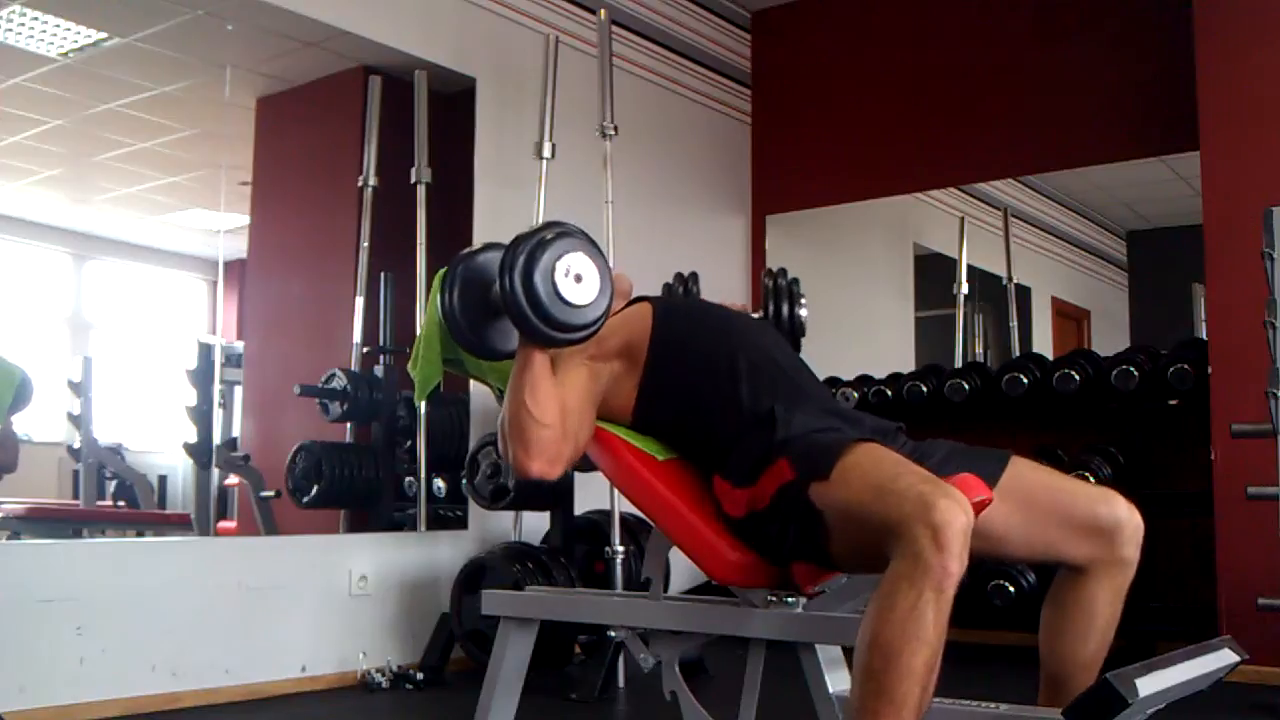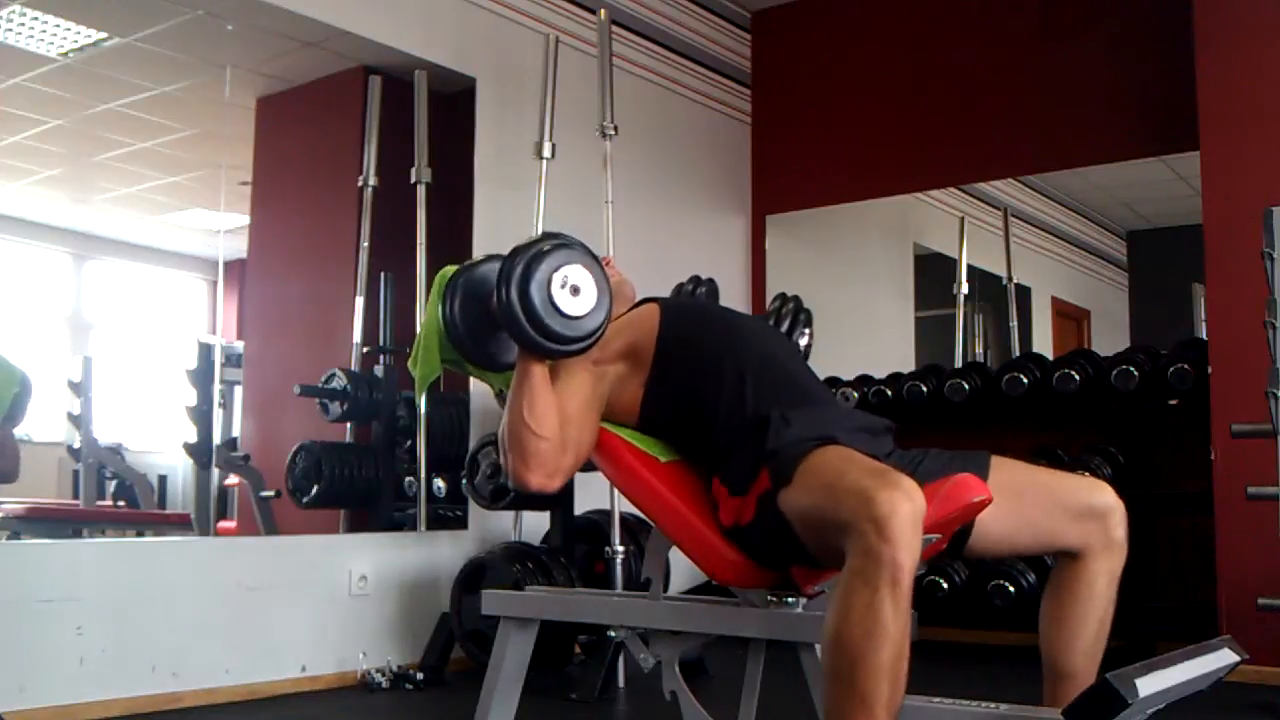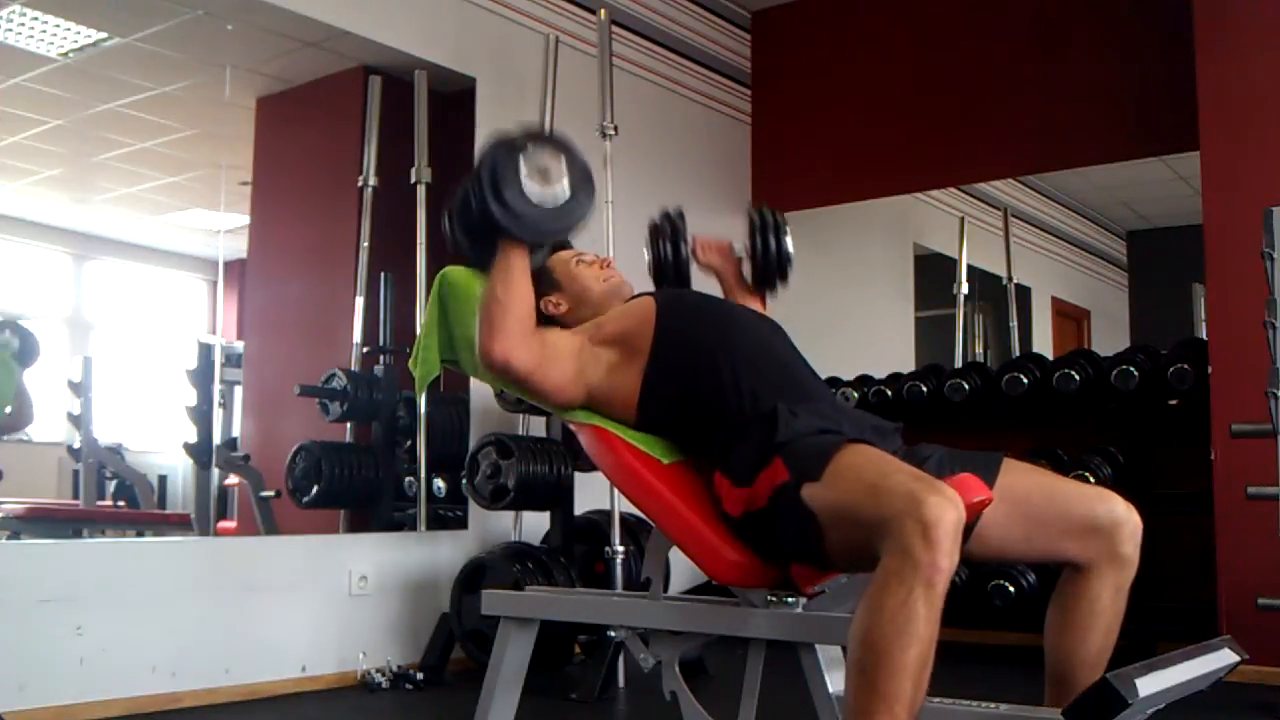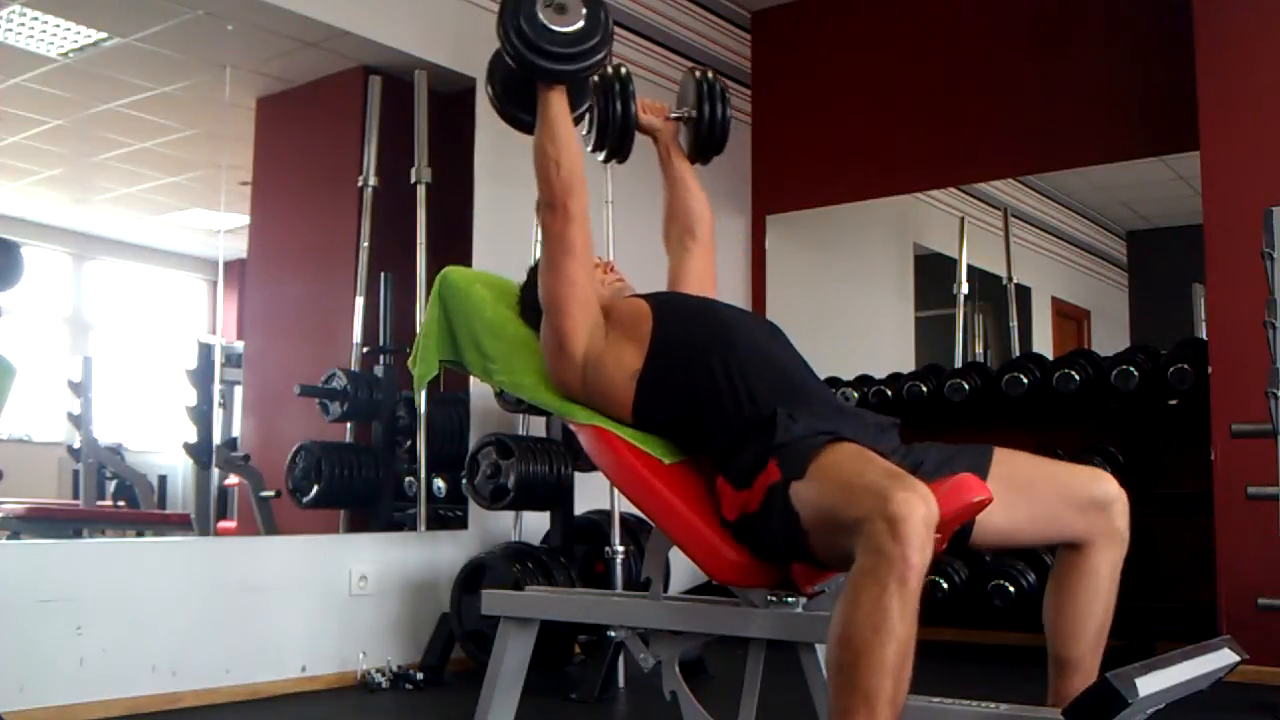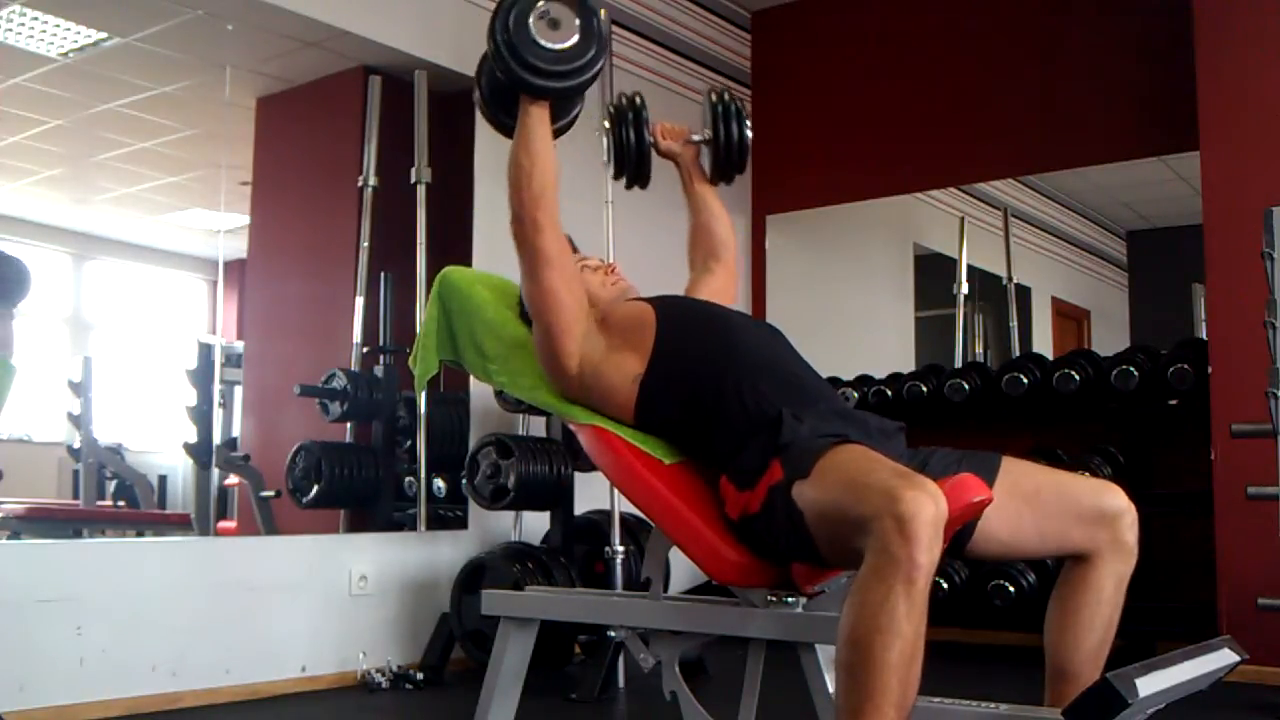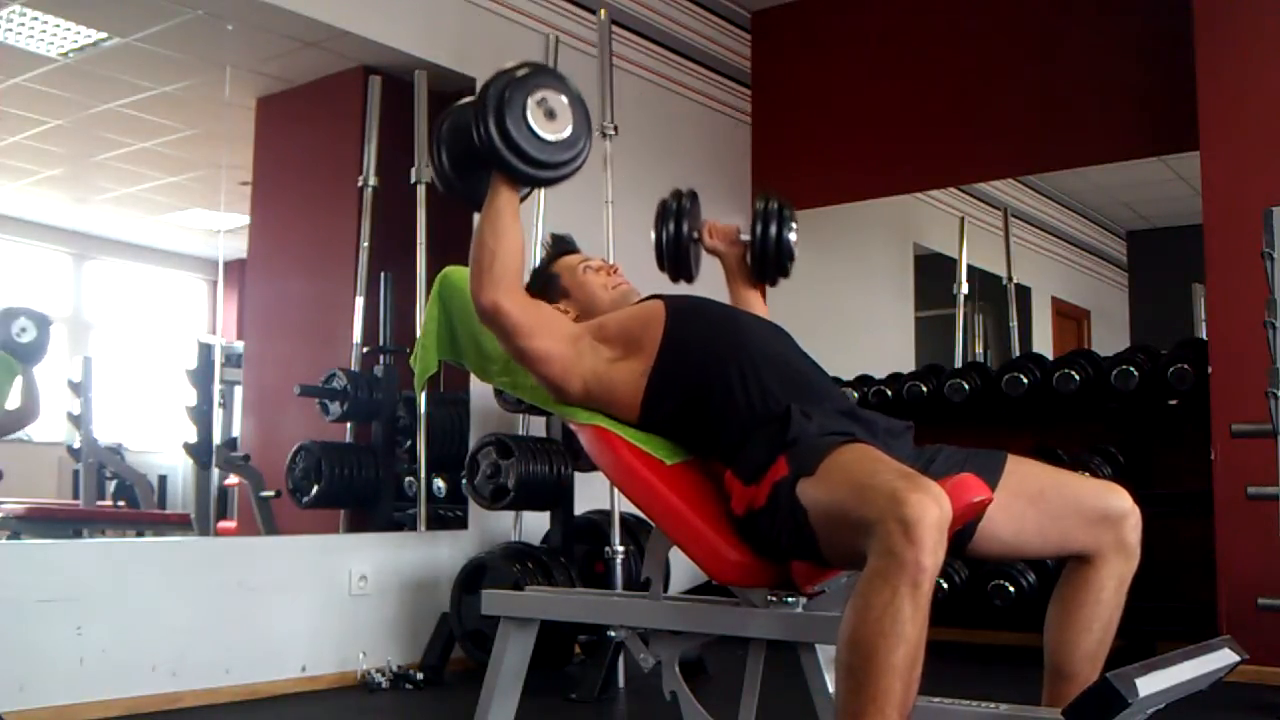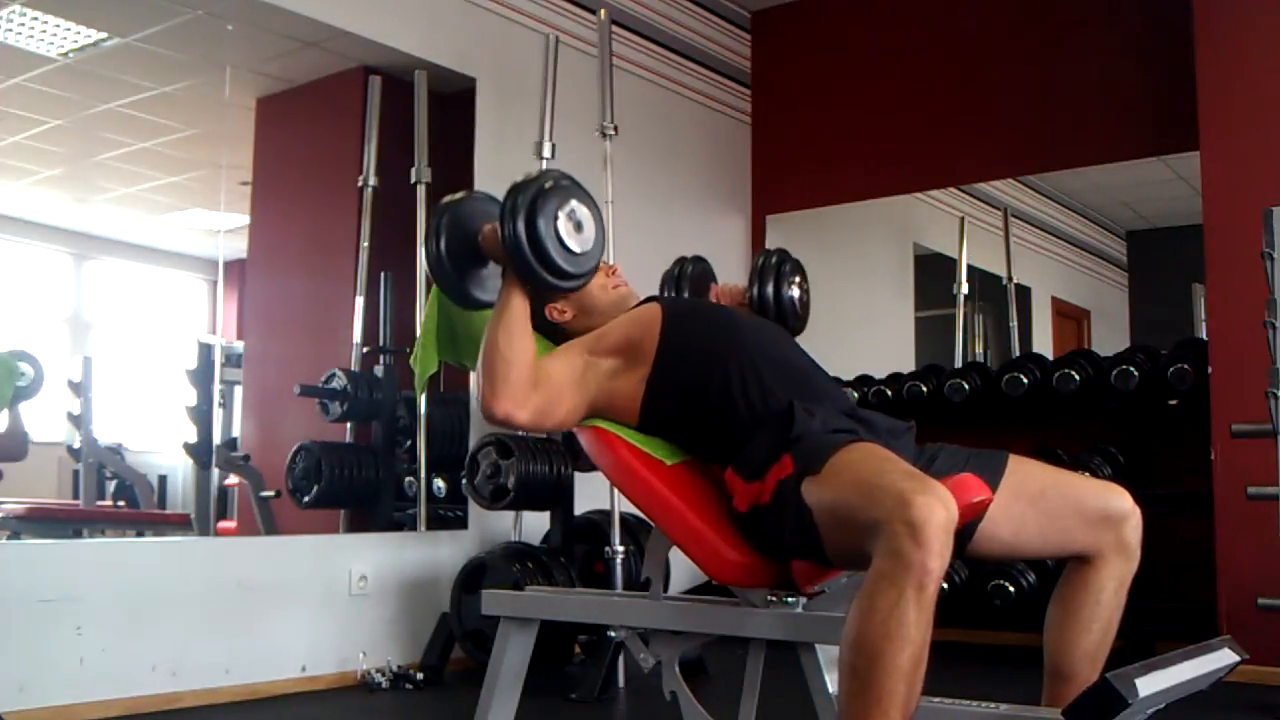
dt=0.7s
person 1, frame 1
left shoulder: (664, 326)
right shoulder: (589, 352)
right elbow: (538, 457)
left wrist: (749, 327)
right wrist: (533, 333)
left hip: (867, 443)
right hip: (781, 457)
left knee: (1113, 530)
right knee: (945, 524)
person 1, frame 2
left shoulder: (667, 329)
right shoulder: (595, 352)
right elbow: (538, 468)
left wrist: (770, 353)
left hip: (863, 445)
right hip: (780, 454)
left knee: (1097, 513)
right knee: (886, 513)
person 1, frame 3
left shoulder: (666, 326)
right shoulder: (584, 349)
right elbow: (509, 351)
left wrist: (734, 280)
right wrist: (518, 236)
left hip: (853, 433)
right hip: (778, 455)
left knee: (1112, 526)
right knee: (929, 520)
person 1, frame 4
left shoulder: (669, 319)
right shoulder: (579, 342)
left elbow: (692, 235)
right elbow: (561, 206)
left wrist: (667, 143)
right wrist: (555, 87)
left hip: (861, 438)
right hip: (777, 456)
left knee: (1100, 503)
right knee: (900, 517)
person 1, frame 5
left shoulder: (674, 324)
right shoulder: (580, 345)
left elbow: (717, 259)
right elbow: (536, 223)
left wrist: (689, 168)
right wrist: (536, 101)
left hip: (866, 442)
right hip: (778, 461)
left knee: (1110, 517)
right knee: (911, 515)
person 1, frame 6
left shoulder: (671, 335)
right shoulder: (584, 350)
right elbow: (496, 297)
left wrist: (735, 263)
right wrist: (506, 184)
left hip: (867, 434)
right hip: (787, 451)
left knee: (1112, 516)
right knee: (913, 517)
person 1, frame 7
left shoulder: (672, 331)
right shoulder: (588, 356)
right elbow: (510, 404)
left wrist: (744, 319)
right wrist: (517, 275)
left hip: (868, 435)
right hip: (790, 451)
left knee: (1113, 519)
right knee: (919, 521)
